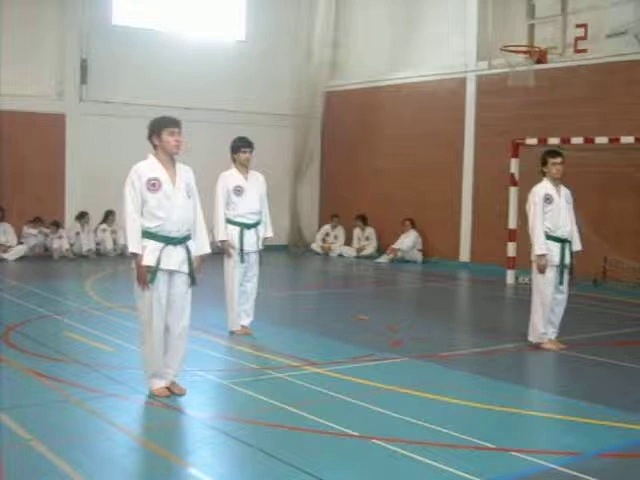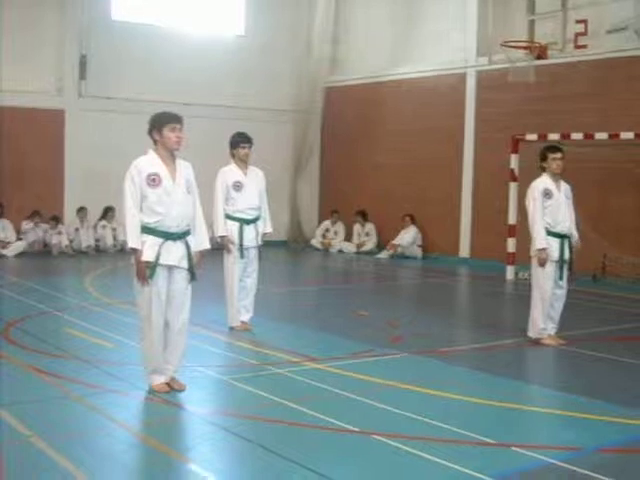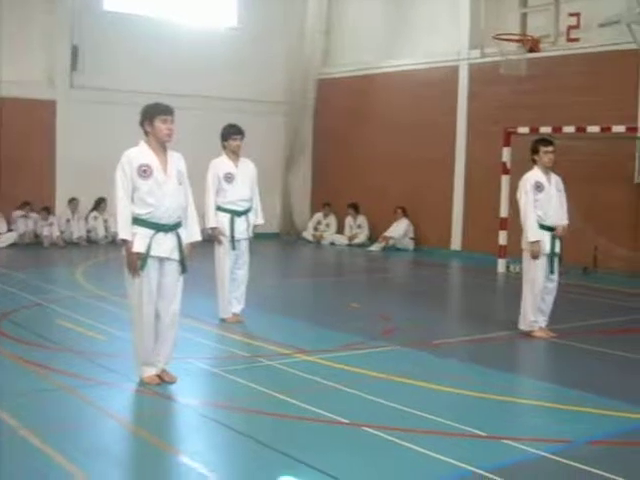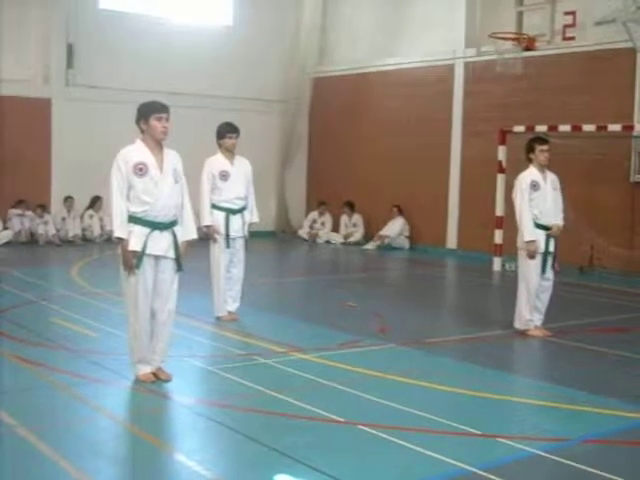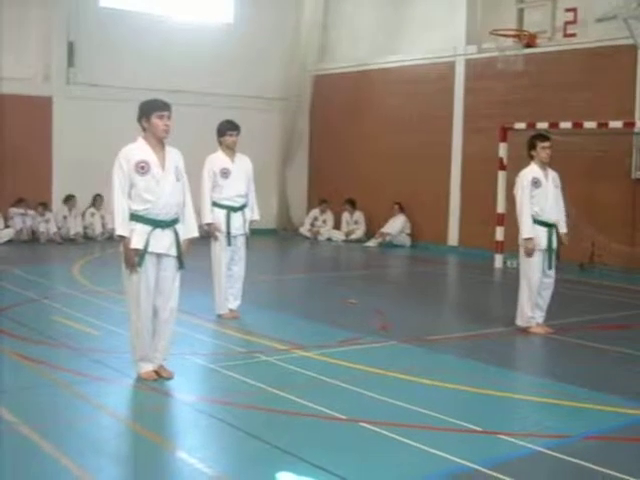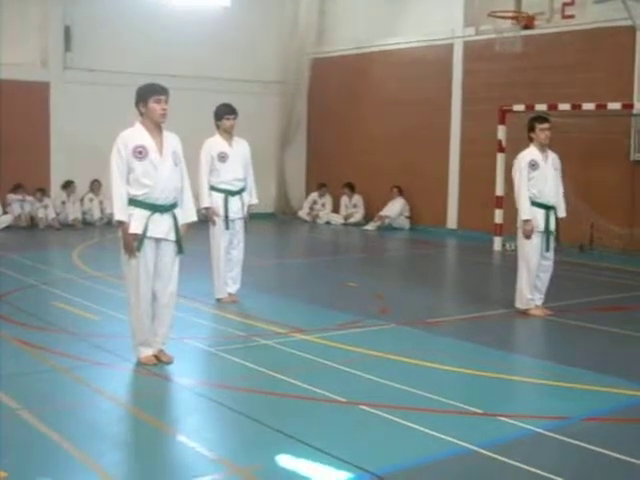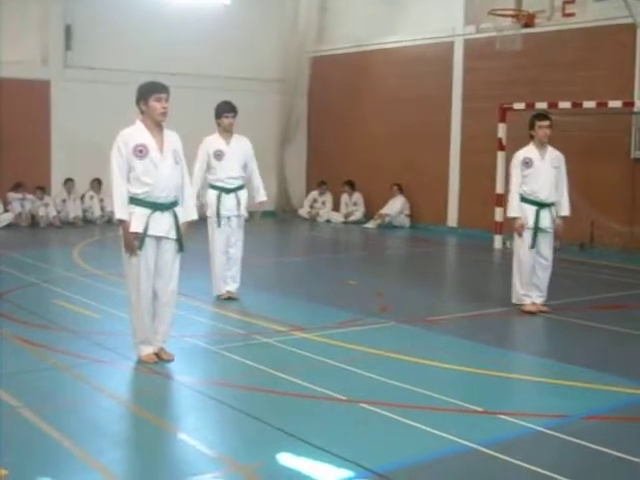
dt=0.3s
person 1, frame 1
left shoulder: (186, 173)
right shoulder: (141, 171)
left elbow: (196, 213)
right elbow: (133, 215)
left wrist: (198, 253)
right wrist: (139, 258)
left hip: (182, 253)
right hip: (153, 253)
left knee: (179, 320)
right knee: (154, 320)
left ankle: (170, 375)
right ankle: (156, 378)
person 1, frame 2
left shoulder: (186, 168)
right shoulder: (140, 166)
left elbow: (195, 209)
right elbow: (132, 210)
left wrist: (197, 249)
right wrist: (138, 253)
left hip: (182, 248)
right hip: (153, 248)
left knee: (179, 315)
right knee: (154, 314)
left ankle: (170, 372)
right ankle: (156, 374)
person 1, frame 3
left shoulder: (178, 160)
right shoulder: (132, 158)
left elbow: (187, 201)
right elbow: (123, 201)
left wrist: (189, 241)
right wrist: (129, 244)
left hip: (173, 240)
right hip: (144, 240)
left knee: (170, 307)
right knee: (145, 306)
left ankle: (161, 363)
right ankle: (147, 366)
person 1, frame 4
left shoulder: (174, 158)
right shoulder: (127, 156)
left elbow: (183, 199)
right elbow: (119, 200)
left wrist: (185, 238)
right wrist: (124, 242)
left hip: (168, 239)
right hip: (140, 238)
left knee: (165, 305)
right knee: (140, 304)
left ankle: (156, 361)
right ankle: (142, 364)
person 1, frame 5
left shoulder: (176, 156)
right shoulder: (129, 154)
left elbow: (184, 197)
right elbow: (120, 198)
left wrist: (186, 236)
right wrist: (125, 240)
left hip: (170, 236)
right hip: (141, 236)
left knee: (167, 303)
right knee: (142, 303)
left ankle: (158, 359)
right ankle: (144, 362)
person 1, frame 6
left shoulder: (173, 140)
right shoulder: (127, 139)
left elbow: (182, 181)
right elbow: (118, 183)
left wrist: (184, 221)
right wrist: (124, 226)
left hip: (169, 221)
right hip: (140, 221)
left knee: (167, 287)
right knee: (141, 287)
left ankle: (158, 343)
right ankle: (144, 346)
person 1, frame 7
left shoulder: (174, 139)
right shoulder: (127, 137)
left elbow: (183, 180)
right elbow: (119, 182)
left wrist: (185, 219)
right wrist: (125, 224)
left hip: (170, 219)
right hip: (141, 219)
left knee: (167, 286)
right knee: (142, 286)
left ankle: (159, 342)
right ankle: (145, 345)
person 2, frame 1
left shoulder: (566, 193)
right shoulder: (539, 191)
left elbow: (571, 222)
right elbow: (535, 224)
left wrist: (575, 249)
right wrist: (540, 253)
left hip: (563, 249)
right hip: (547, 248)
left knee: (560, 295)
right knee: (544, 294)
left ankle: (550, 335)
right ankle: (540, 336)
person 2, frame 2
left shoulder: (566, 188)
right shoulder: (538, 186)
left elbow: (570, 217)
right elbow: (535, 218)
left wrist: (574, 237)
right wrist: (541, 247)
left hip: (562, 244)
right hip: (547, 243)
left knee: (559, 290)
right knee: (544, 289)
left ankle: (550, 331)
right ankle: (540, 332)
person 2, frame 3
left shoulder: (557, 181)
right shoulder: (529, 179)
left elbow: (562, 208)
right elbow: (527, 212)
left wrist: (563, 225)
right wrist: (534, 240)
left hip: (553, 238)
right hip: (537, 237)
left knee: (550, 283)
right knee: (535, 282)
left ankle: (541, 323)
right ankle: (531, 324)
person 2, frame 4
left shoulder: (553, 179)
right shoulder: (525, 178)
left elbow: (558, 207)
right elbow: (523, 211)
left wrist: (558, 225)
right wrist: (530, 239)
left hip: (549, 237)
right hip: (533, 236)
left knee: (546, 281)
right knee: (530, 281)
left ankle: (536, 322)
right ankle: (526, 323)
person 2, frame 5
left shoulder: (553, 176)
right shoulder: (526, 175)
left elbow: (559, 205)
right elbow: (523, 208)
left wrist: (562, 230)
right wrist: (528, 237)
left hip: (550, 233)
right hip: (534, 233)
left knee: (547, 279)
right knee: (531, 278)
left ankle: (538, 319)
right ankle: (528, 320)
person 2, frame 6
left shoulder: (554, 158)
right shoulder: (524, 158)
left elbow: (558, 189)
right elbow: (521, 190)
left wrist: (559, 215)
right wrist: (526, 219)
left hip: (548, 215)
right hip: (533, 215)
left knee: (546, 261)
right knee: (530, 260)
left ankle: (537, 301)
right ankle: (527, 302)
person 2, frame 7
left shoulder: (558, 157)
right shoulder: (521, 156)
left elbow: (562, 187)
right elbow: (514, 187)
left wrist: (561, 215)
right wrist: (516, 216)
left hip: (547, 213)
right hip: (527, 212)
left knee: (545, 259)
right knee: (525, 257)
left ankle: (537, 298)
right ankle: (524, 299)
person 3, frame 1
left shoulder: (259, 179)
right shoulder: (225, 178)
left elbow: (264, 207)
right elbow: (219, 209)
left wrist: (265, 233)
right wrist: (222, 238)
left hip: (253, 234)
right hip: (234, 233)
left knee: (251, 280)
right knee: (234, 280)
left ankle: (245, 321)
right ankle: (235, 324)
person 3, frame 2
left shoulder: (258, 174)
right shoulder: (225, 173)
left elbow: (263, 203)
right elbow: (219, 204)
left wrist: (265, 229)
right wrist: (222, 234)
left hip: (253, 229)
right hip: (234, 229)
left knee: (250, 276)
right knee: (234, 276)
left ankle: (245, 317)
right ankle: (235, 320)
person 3, frame 3
left shoulder: (249, 166)
right shoulder: (216, 165)
left elbow: (254, 194)
right elbow: (210, 196)
left wrist: (256, 220)
right wrist: (213, 225)
left hip: (244, 221)
right hip: (225, 221)
left knee: (241, 267)
right knee: (225, 267)
left ankle: (236, 309)
right ankle: (226, 311)
person 3, frame 4
left shoulder: (245, 164)
right shoulder: (211, 163)
left elbow: (250, 192)
right elbow: (205, 194)
left wrist: (251, 219)
right wrist: (208, 223)
left hip: (239, 219)
right hip: (220, 218)
left knee: (237, 266)
right knee: (220, 265)
left ankle: (232, 307)
right ankle: (222, 309)
person 3, frame 5
left shoulder: (245, 161)
right shoulder: (212, 160)
left elbow: (251, 190)
right elbow: (206, 192)
left wrist: (252, 217)
right wrist: (208, 221)
left hip: (240, 216)
right hip: (221, 216)
left knee: (238, 263)
right knee: (222, 263)
left ankle: (233, 304)
right ankle: (223, 307)
person 3, frame 6
left shoulder: (243, 145)
right shoulder: (210, 144)
left elbow: (248, 174)
right elbow: (203, 176)
left wrist: (251, 201)
right wrist: (207, 205)
left hip: (238, 200)
right hip: (219, 200)
left knee: (237, 248)
right knee: (220, 248)
left ankle: (232, 289)
right ankle: (222, 291)
person 3, frame 7
left shoulder: (244, 143)
right shoulder: (208, 143)
left elbow: (252, 171)
right elbow: (199, 172)
left wrist: (260, 197)
left hip: (237, 198)
right hip: (216, 198)
left knee: (235, 246)
right knee: (218, 246)
left ankle: (231, 287)
right ankle: (221, 288)
